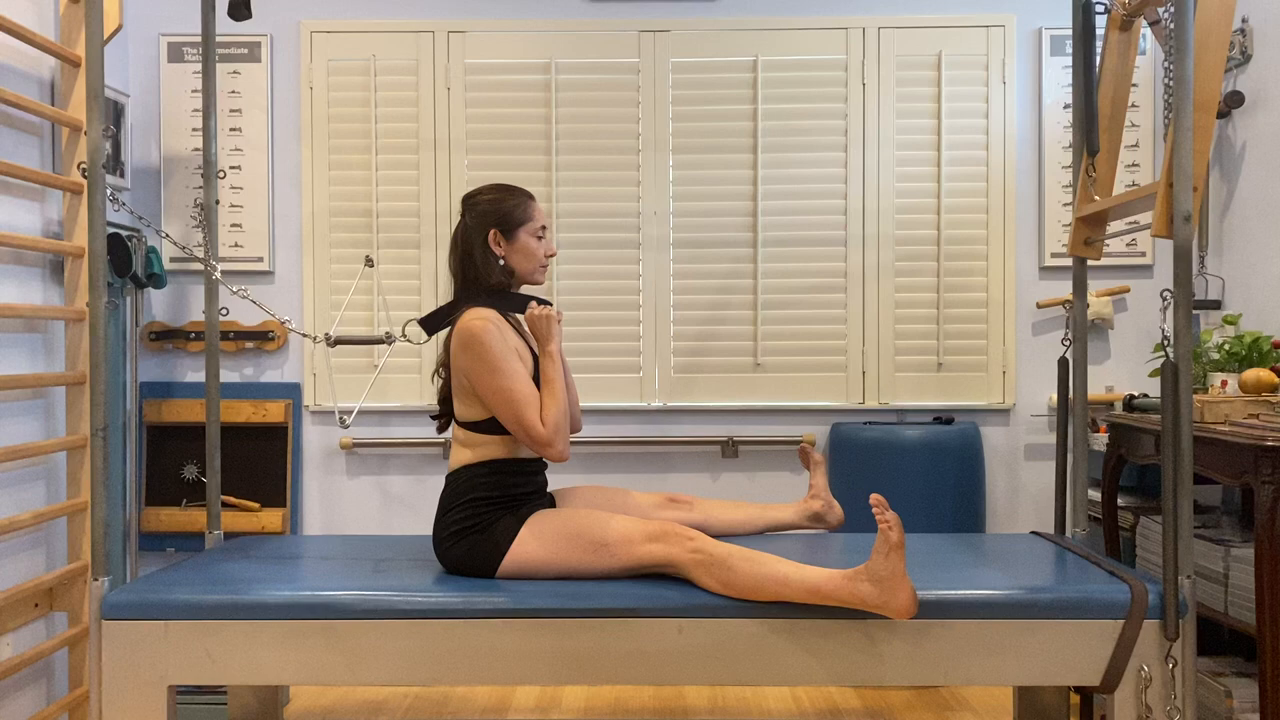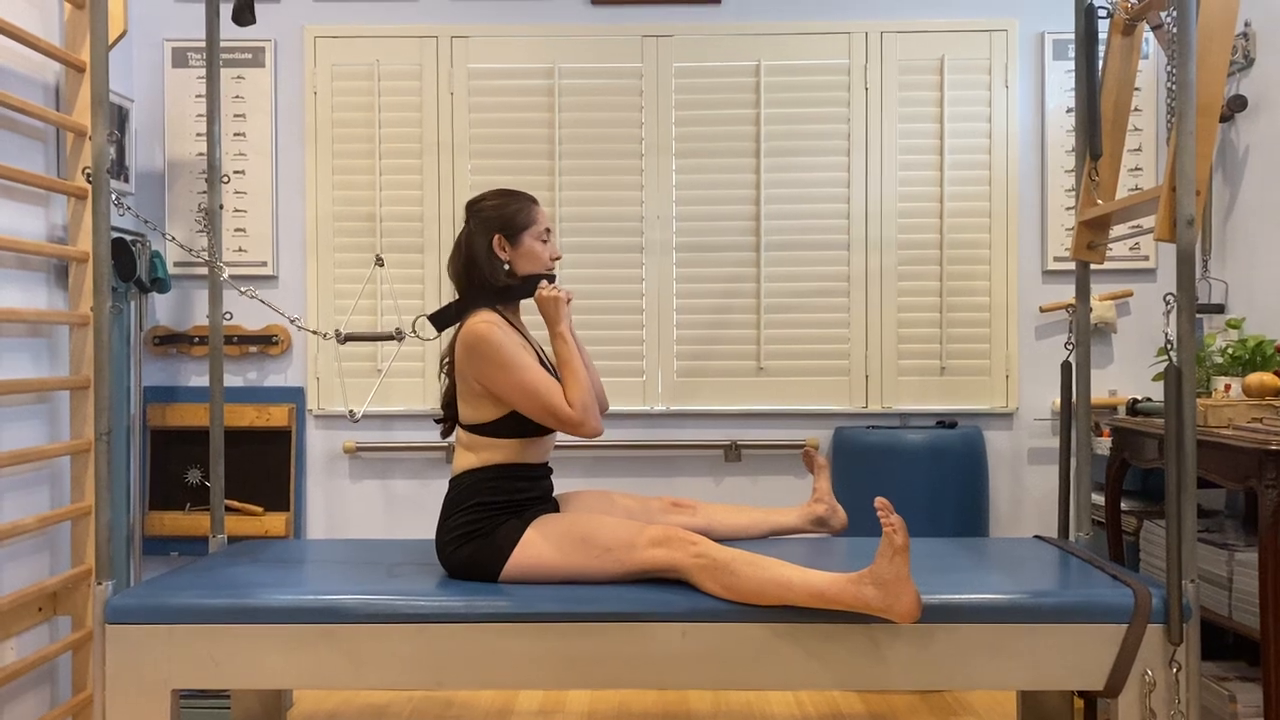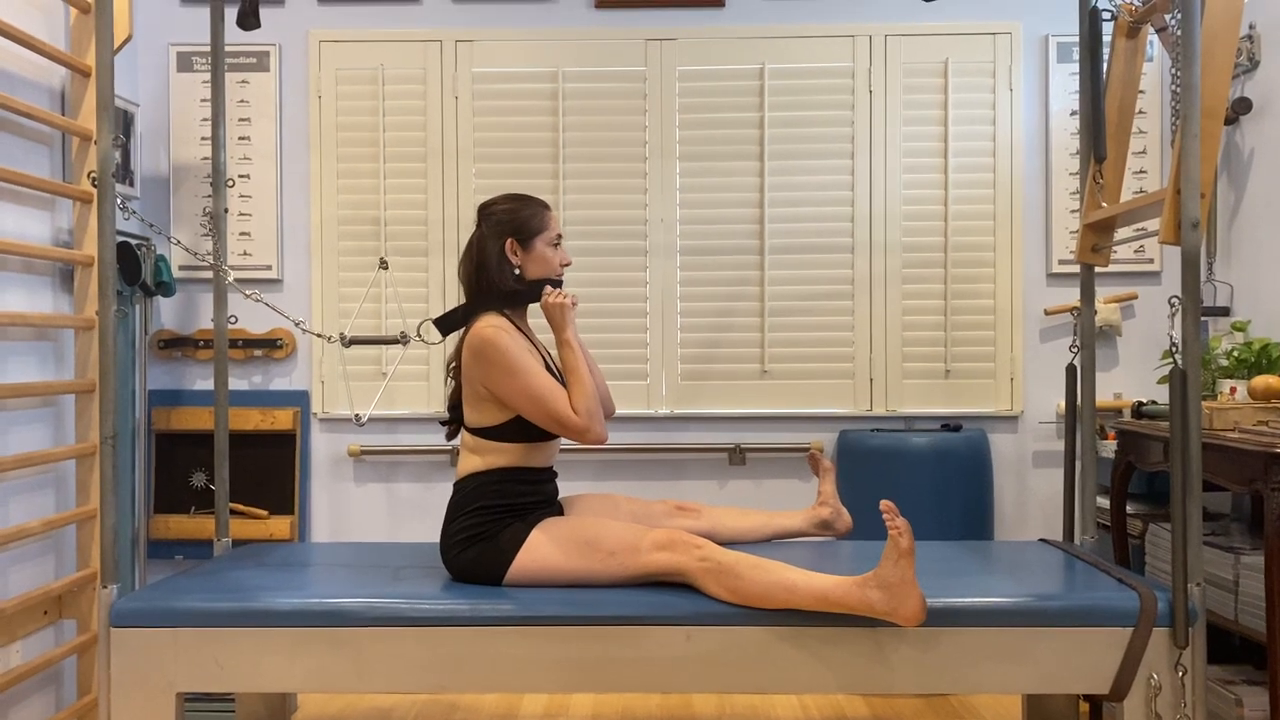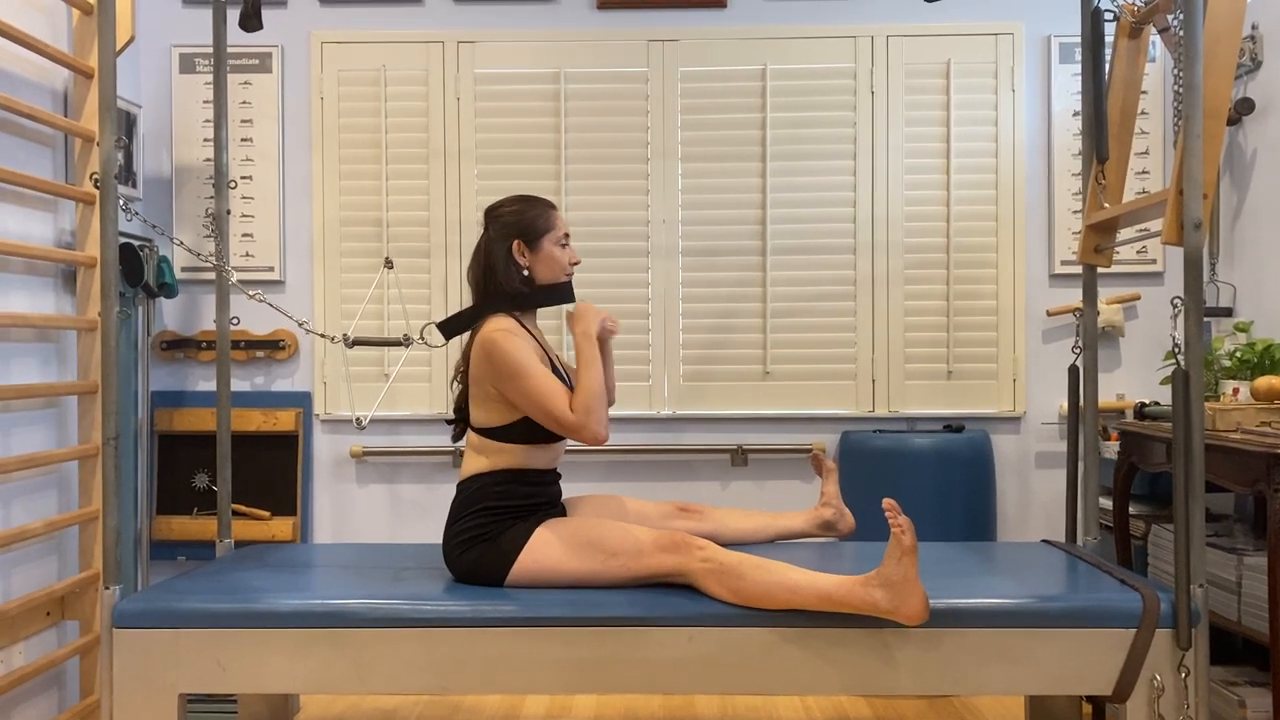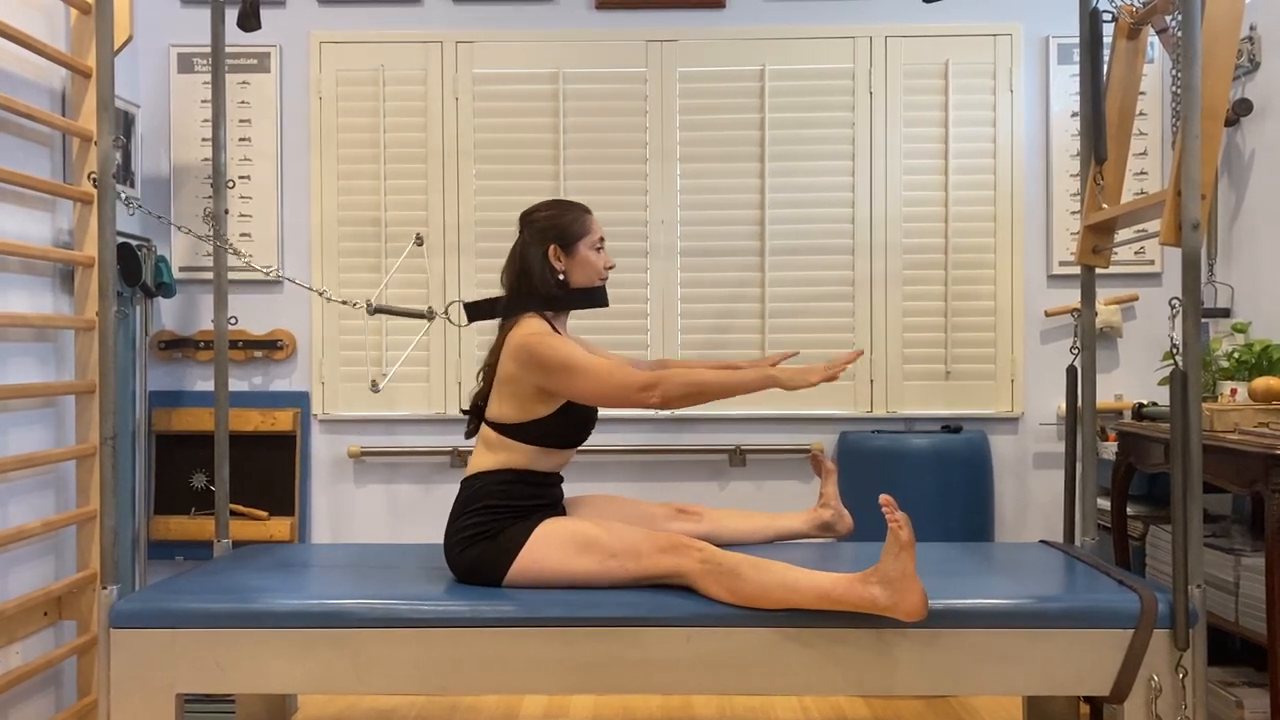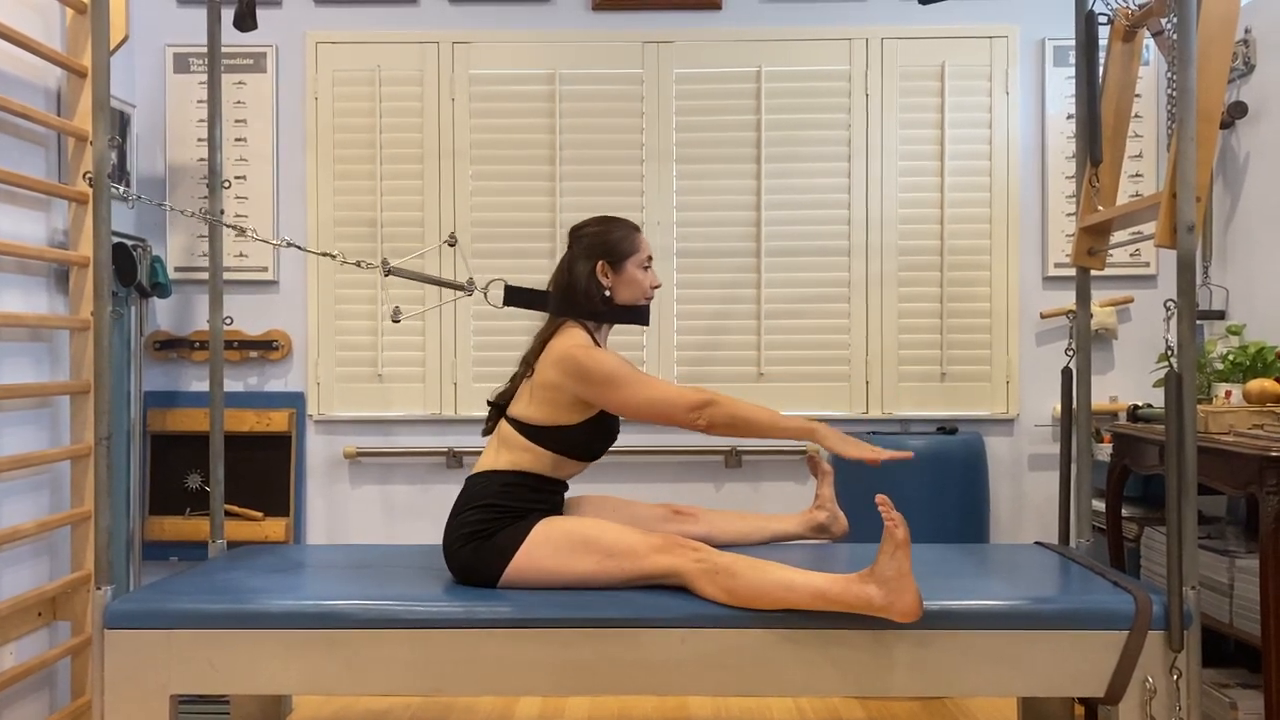
dt=0.7s
person 1, frame 1
left shoulder: (500, 322)
right shoulder: (479, 329)
left elbow: (570, 421)
right elbow: (553, 442)
left wrist: (547, 344)
right wrist: (549, 347)
left hip: (521, 506)
right hip: (483, 526)
left knee: (671, 506)
right knee: (672, 543)
left ankle: (809, 511)
person 1, frame 2
left shoulder: (506, 324)
right shoulder: (484, 332)
left elbow: (597, 405)
right elbow: (585, 421)
left wrist: (564, 326)
right wrist: (559, 328)
left hip: (526, 510)
right hip: (487, 531)
left knee: (674, 511)
right knee: (678, 548)
left ankle: (812, 513)
person 1, frame 3
left shoulder: (513, 329)
right shoulder: (491, 336)
left elbow: (603, 410)
right elbow: (589, 428)
left wrist: (567, 333)
right wrist: (566, 335)
left hip: (530, 513)
right hip: (492, 534)
left knee: (679, 514)
right knee: (681, 551)
left ankle: (816, 517)
person 1, frame 4
left shoulder: (520, 330)
right shoulder: (500, 338)
left elbow: (599, 402)
right elbow: (590, 426)
left wrist: (599, 340)
right wrist: (583, 337)
left hip: (534, 512)
right hip: (494, 535)
left knee: (682, 517)
right knee: (685, 555)
left ankle: (818, 518)
person 1, frame 5
left shoulder: (547, 334)
right shoulder: (533, 342)
left elbow: (646, 372)
right elbow: (655, 391)
left wrist: (749, 368)
right wrist: (773, 376)
left hip: (532, 513)
right hip: (494, 534)
left knee: (682, 518)
right knee: (683, 557)
left ankle: (815, 519)
right ankle: (873, 594)
person 1, frame 6
left shoulder: (580, 343)
right shoulder: (577, 355)
left elbow: (687, 404)
right elbow: (700, 412)
left wrist: (797, 426)
right wrist: (816, 432)
left hip: (527, 515)
right hip: (491, 534)
left knee: (678, 519)
right knee: (680, 557)
left ankle: (808, 521)
right ankle: (868, 593)
